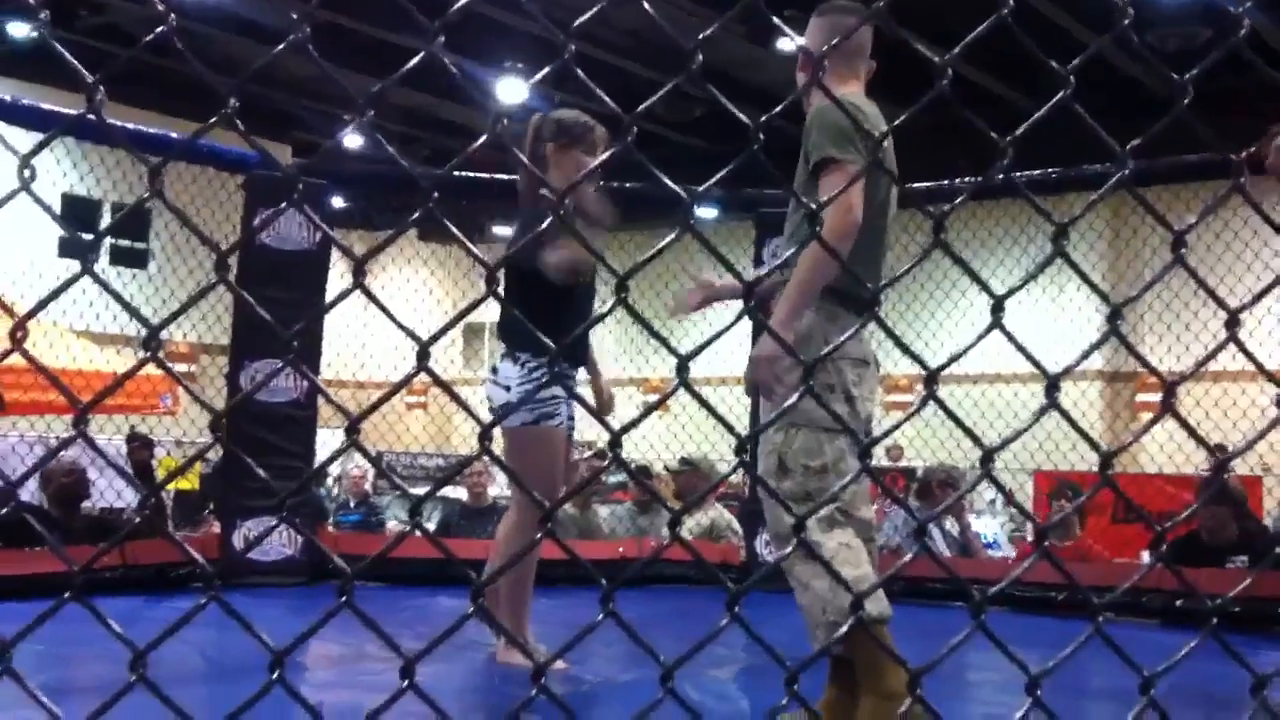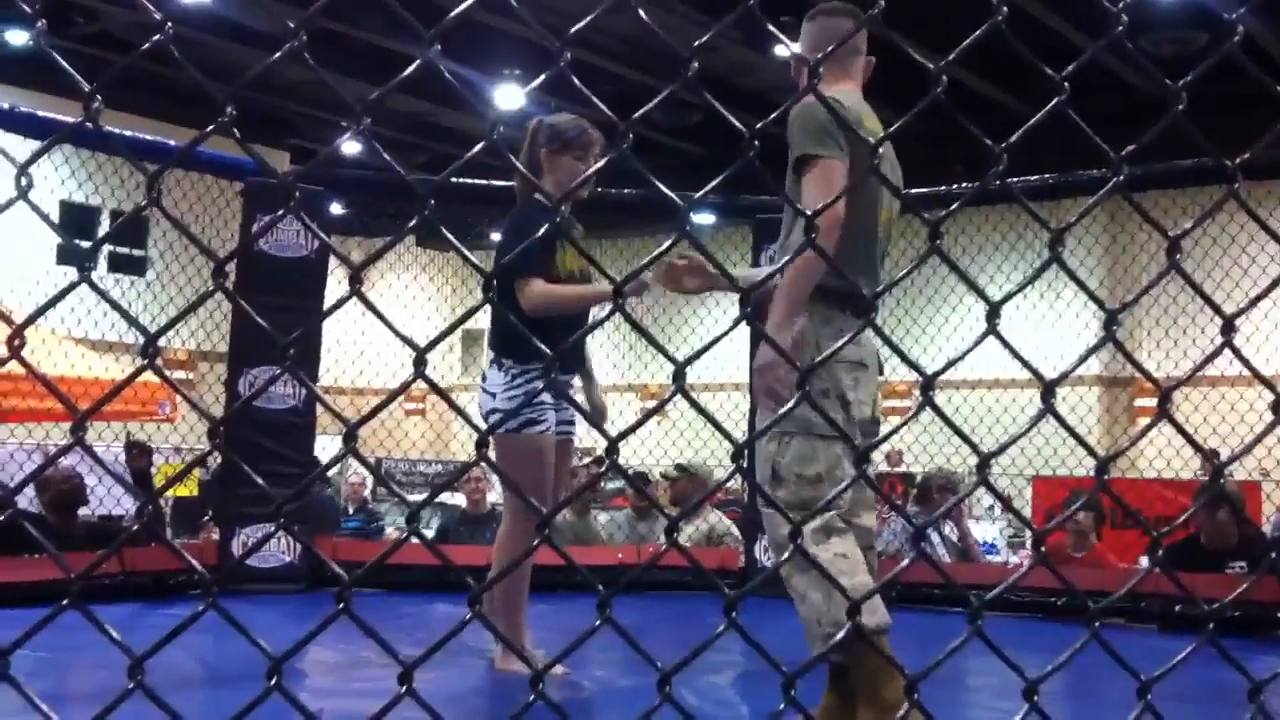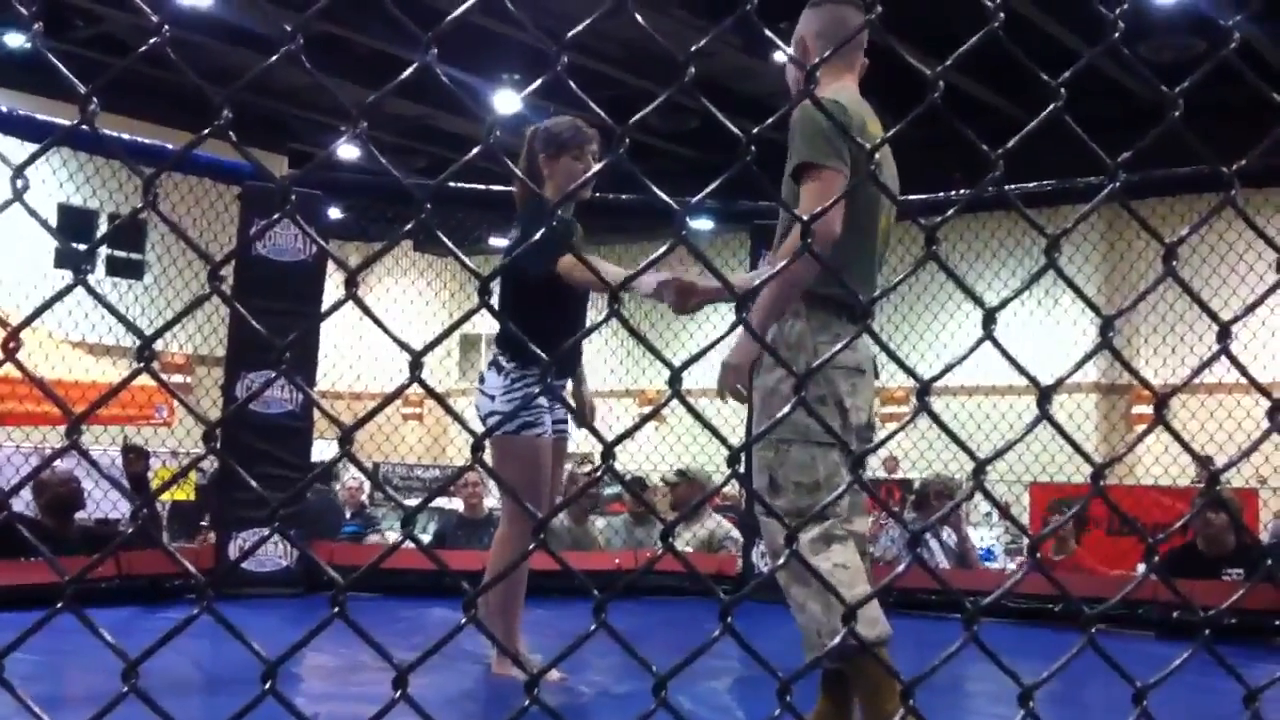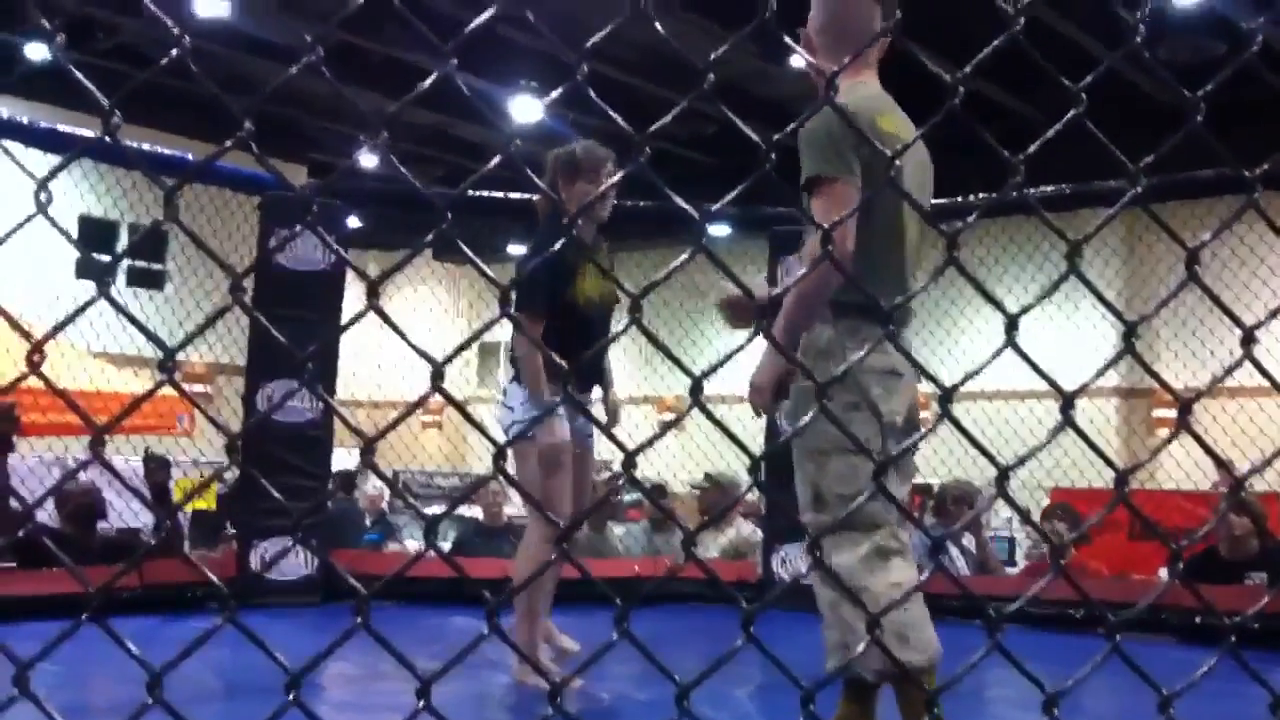
dt=0.5s
person 1, frame 1
left shoulder: (833, 114)
right shoulder: (871, 123)
left elbow: (840, 221)
left wrist: (777, 326)
right wrist: (730, 288)
left hip: (817, 332)
right hip: (846, 339)
left knee: (799, 509)
right knee: (838, 514)
person 1, frame 2
left shoulder: (817, 114)
right shoulder: (880, 140)
left elbow: (823, 216)
left wrist: (778, 330)
right wrist: (718, 278)
left hip: (813, 335)
right hip: (852, 344)
left knee: (801, 516)
right knee: (841, 520)
person 1, frame 3
left shoulder: (818, 112)
right shoulder: (877, 134)
left elbow: (818, 230)
left wrist: (751, 332)
right wrist: (715, 290)
left hip: (806, 341)
right hip: (848, 347)
left knee: (799, 525)
right knee: (835, 527)
person 1, frame 4
left shoulder: (834, 117)
right shoulder: (907, 133)
left elbow: (833, 245)
left wrist: (776, 349)
right wrist: (772, 302)
left hip: (841, 349)
right hip: (890, 352)
left knee: (854, 539)
right knee: (871, 535)
person 2, frame 1
left shoulder: (569, 220)
right shoulder: (539, 212)
right elbow: (555, 266)
left wrist: (597, 375)
right wrist: (590, 228)
left hip: (557, 376)
right hip: (530, 372)
left knee: (531, 509)
right knee: (535, 508)
left ankle: (495, 618)
right ankle: (514, 639)
person 2, frame 2
left shoulder: (566, 226)
right shoulder: (529, 218)
right elbow: (532, 298)
left wrist: (591, 384)
right wrist: (614, 290)
left hip: (555, 384)
right hip: (521, 380)
left knee: (542, 516)
right knee: (526, 516)
left ankle: (509, 632)
right ankle: (510, 648)
person 2, frame 3
left shoulder: (563, 225)
right shoulder: (539, 222)
right elbow: (581, 271)
left wrist: (579, 383)
right wrist: (646, 283)
left hip: (549, 385)
right hip: (519, 382)
left knee: (535, 519)
right knee: (522, 518)
left ankle: (498, 625)
right ankle: (508, 652)
person 2, frame 4
left shoulder: (597, 252)
right shoulder: (548, 251)
right elbow: (526, 337)
left wrist: (609, 389)
right wrist: (547, 416)
left hip: (575, 401)
right hip: (538, 401)
left knee: (572, 519)
right knee: (549, 523)
left ankle: (538, 620)
right ankle: (527, 658)
